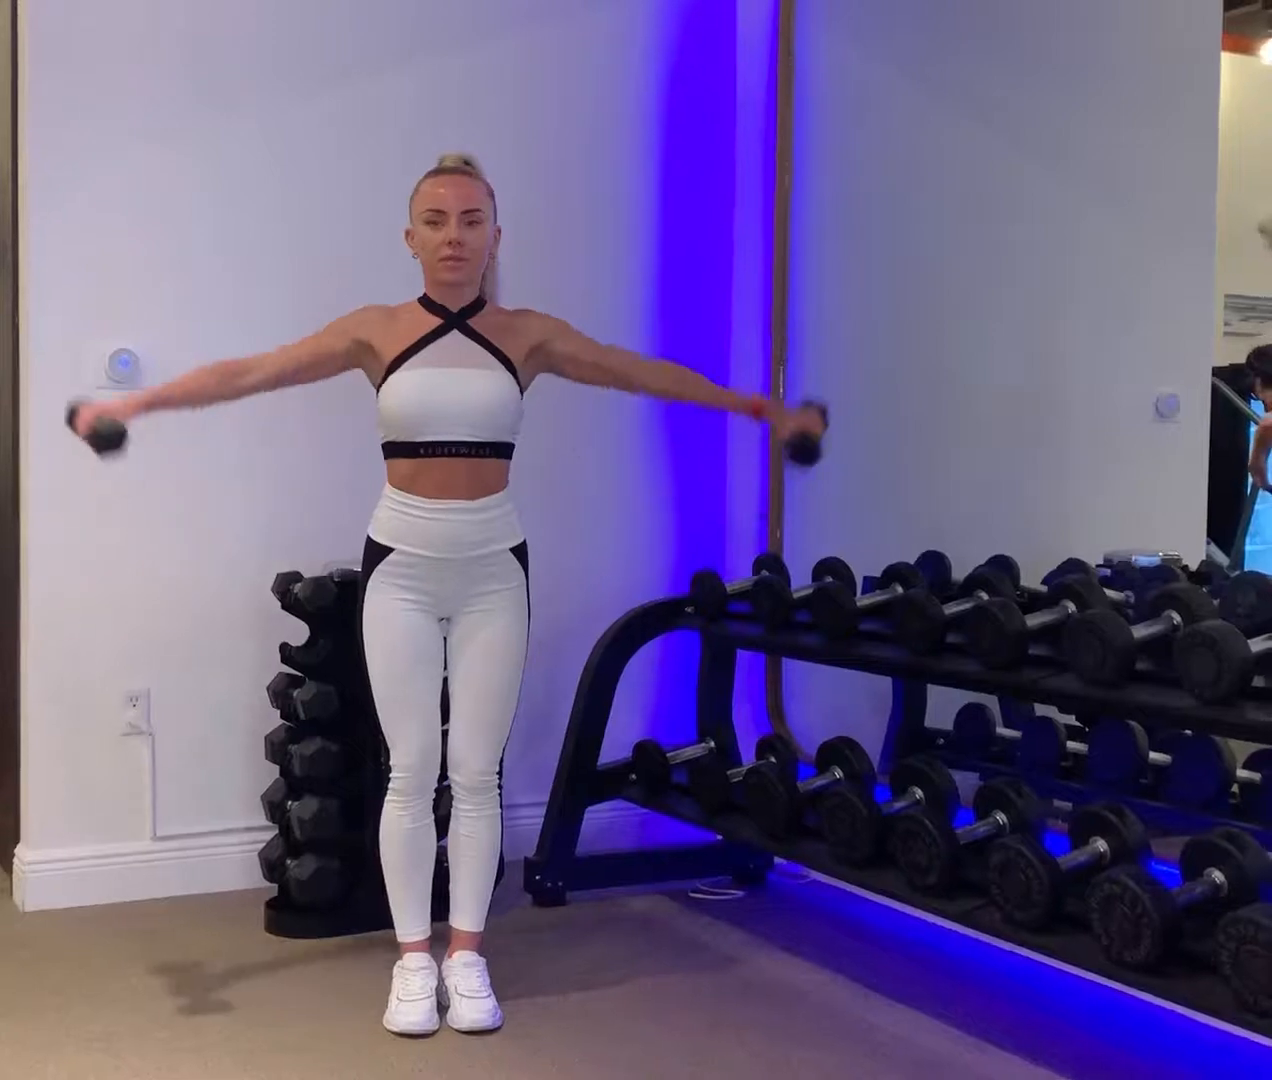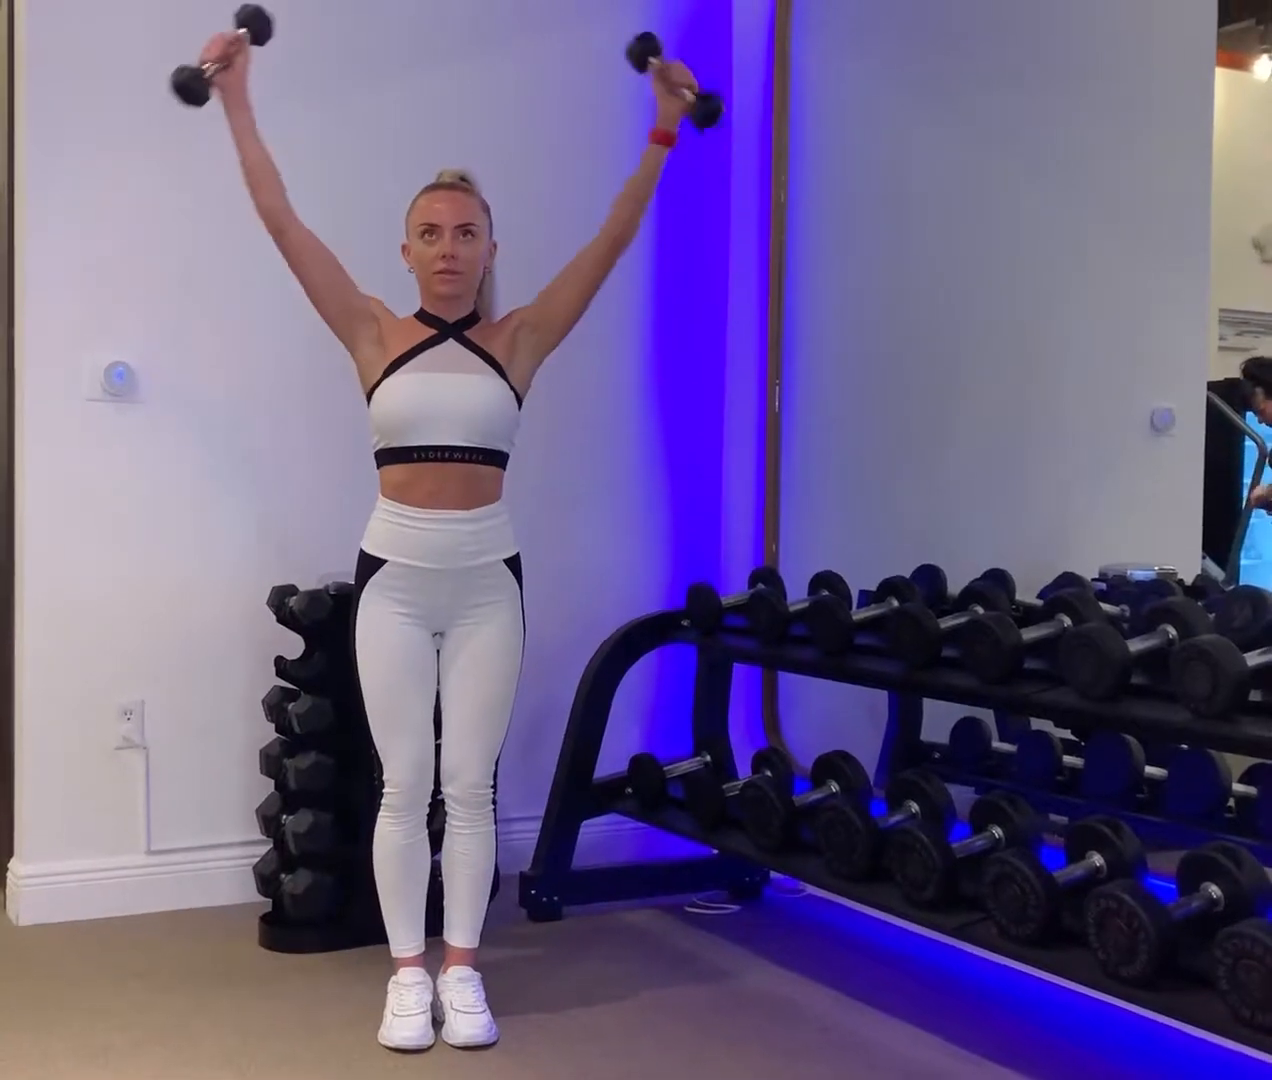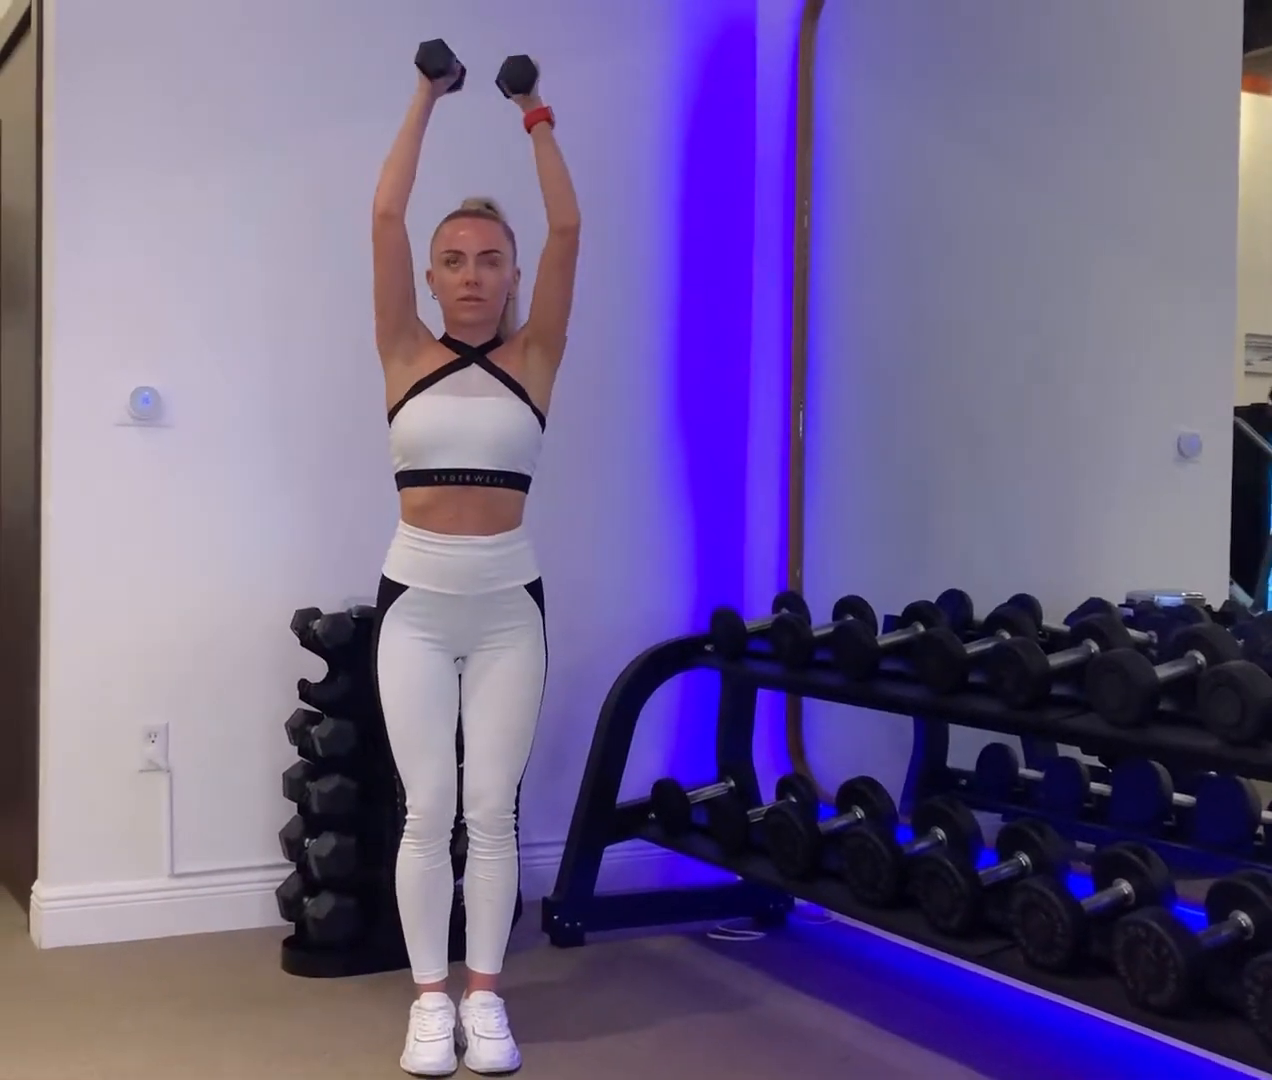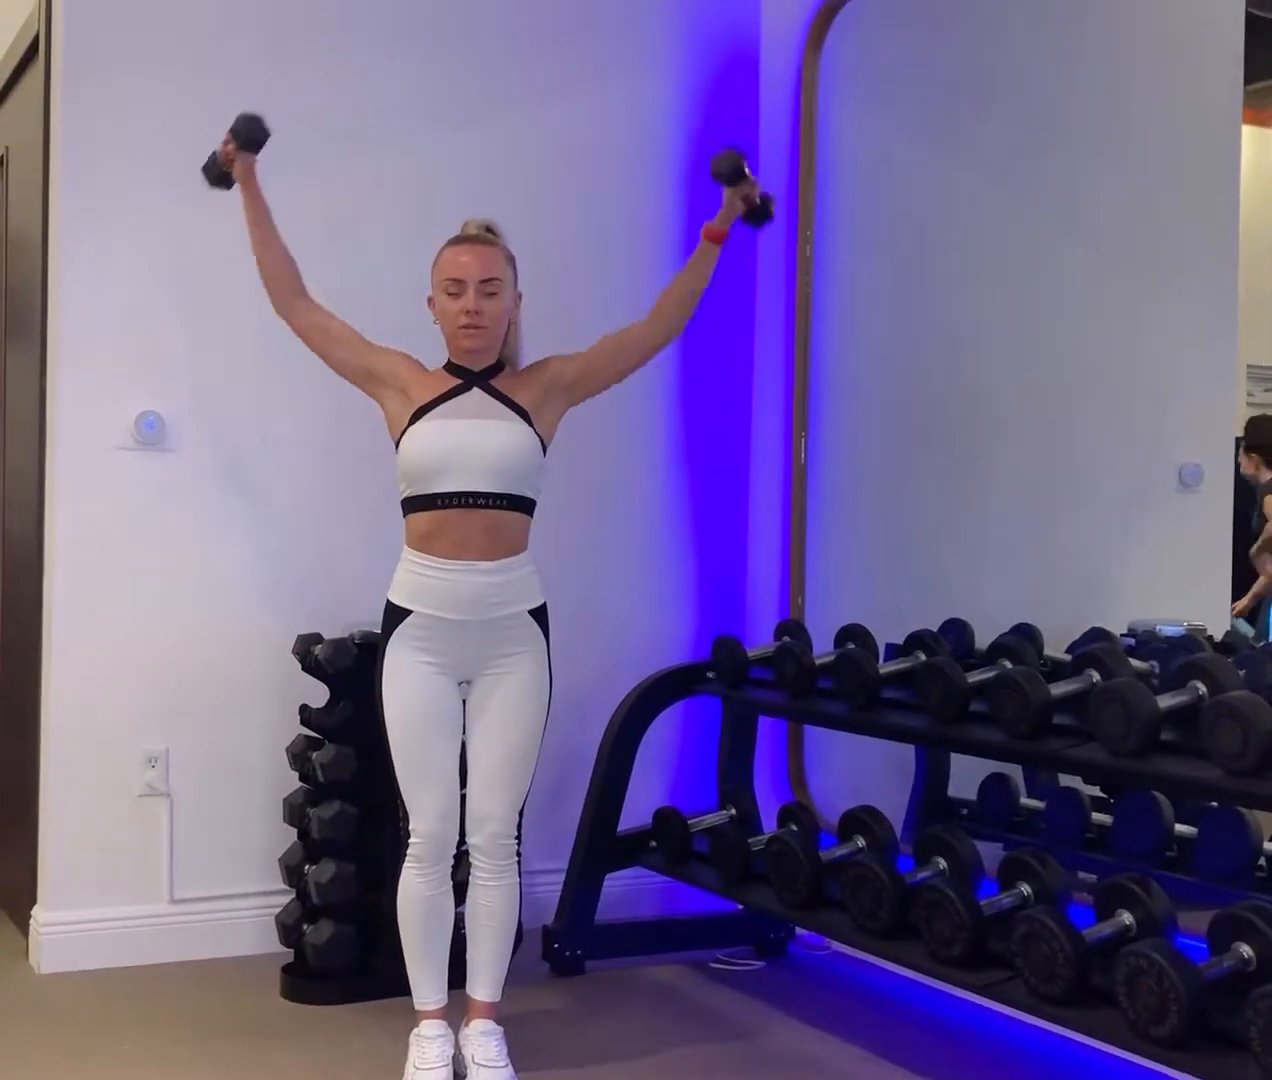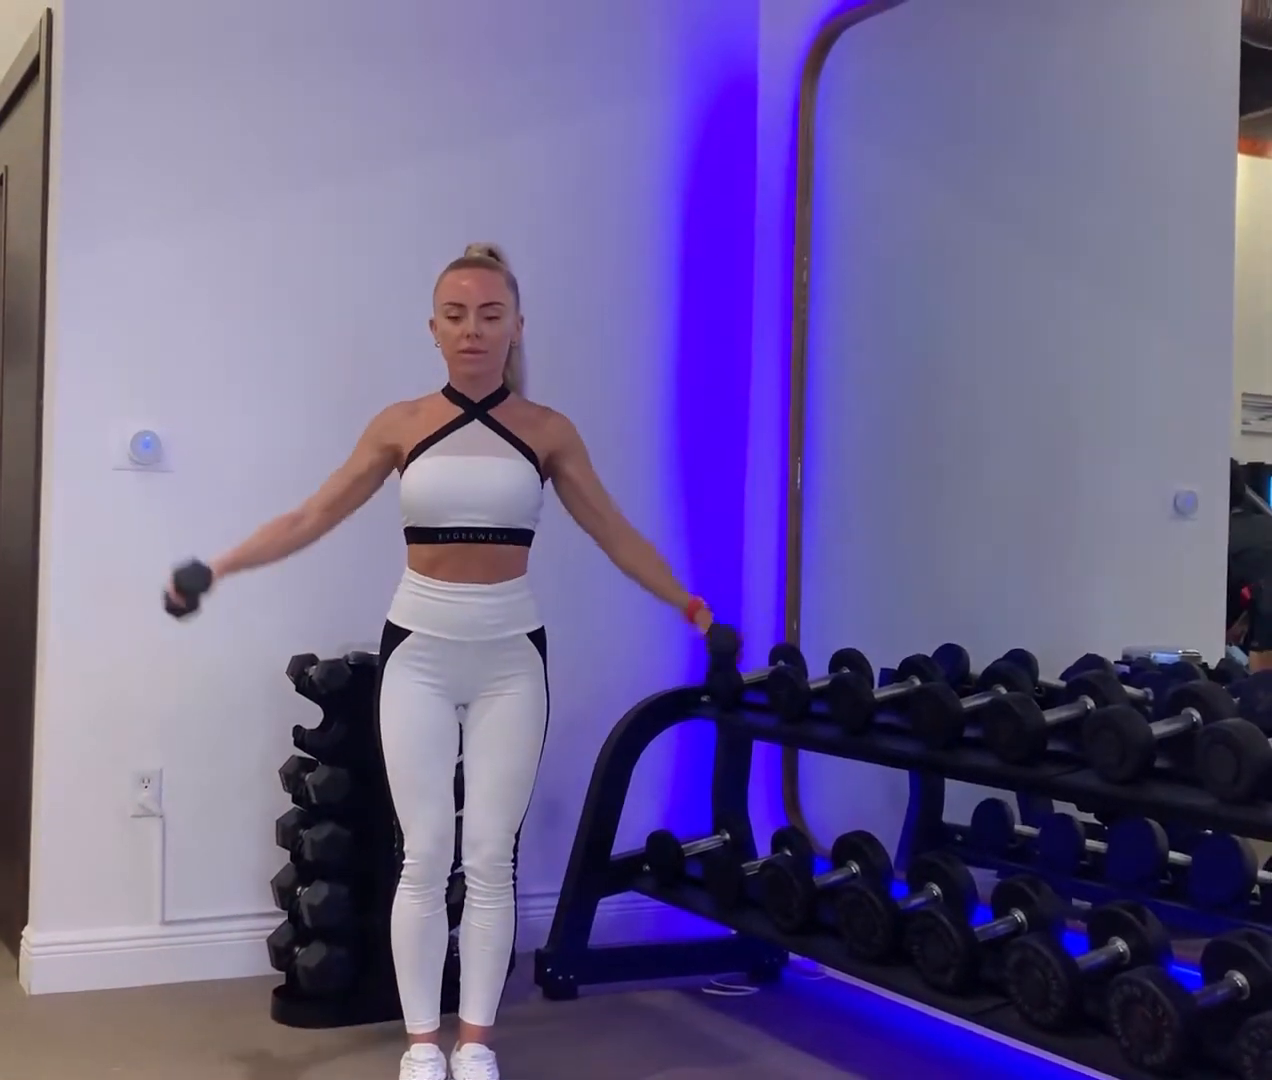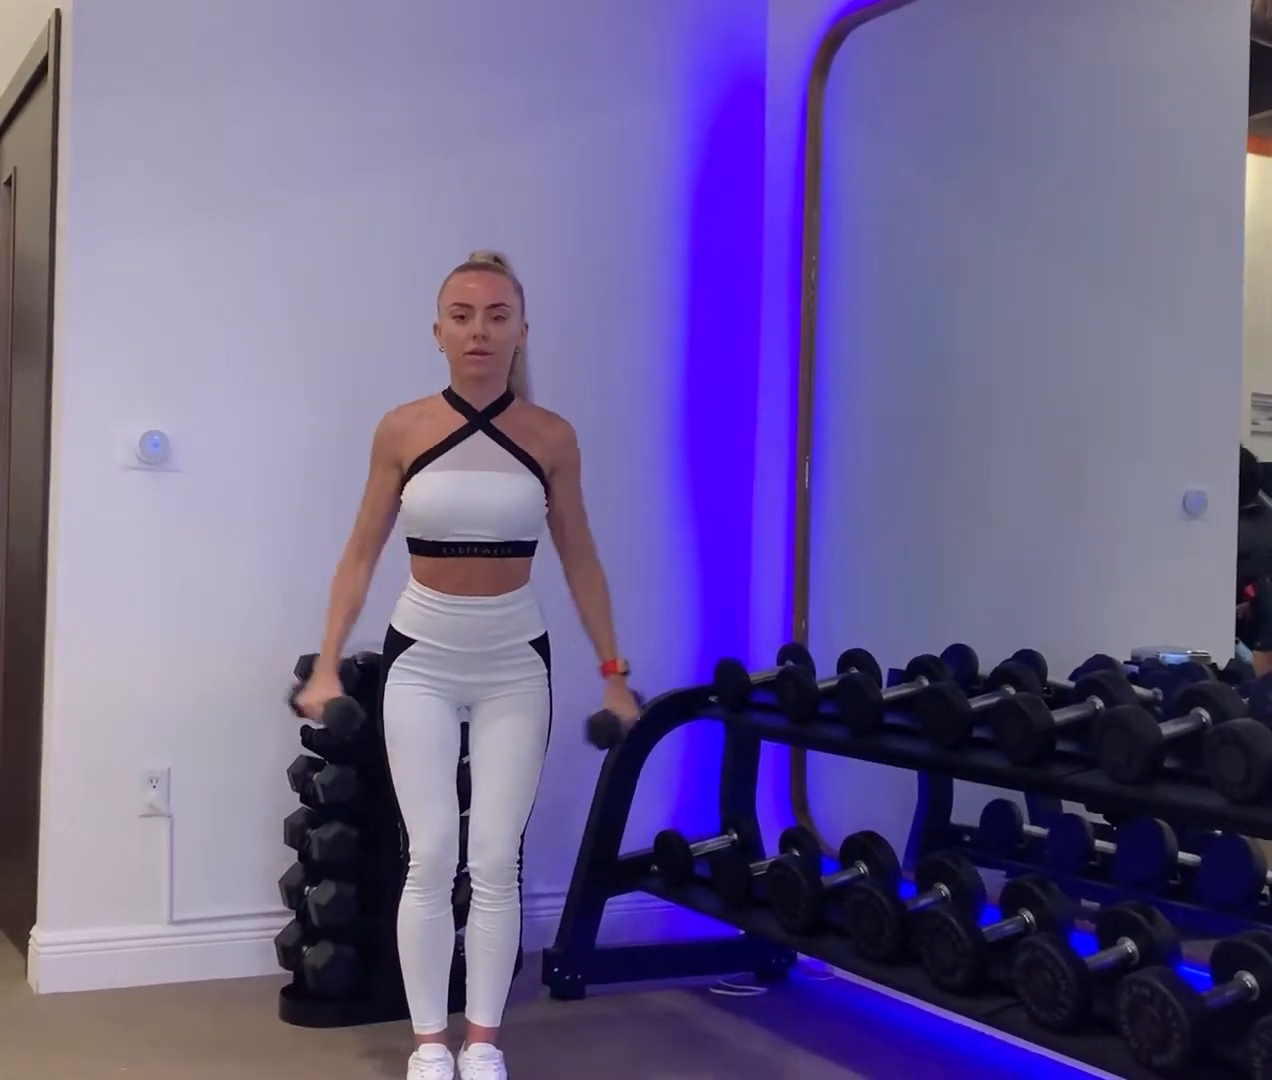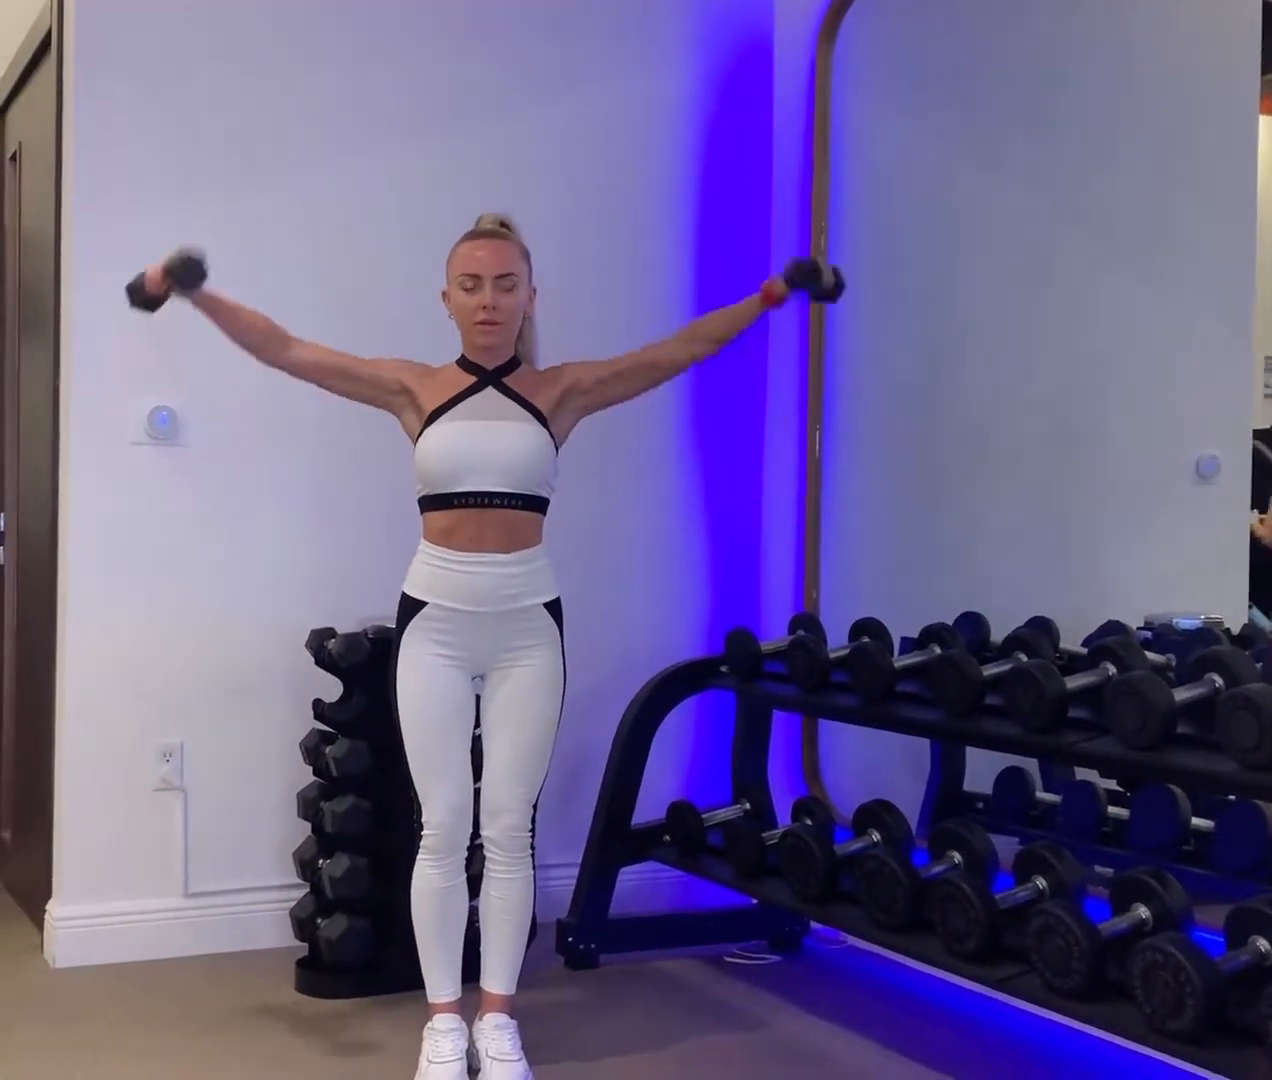
dt=0.7s
person 1, frame 1
left shoulder: (528, 332)
right shoulder: (376, 329)
left elbow: (645, 375)
right elbow: (252, 373)
left wrist: (761, 408)
right wrist: (136, 404)
left hip: (492, 568)
right hip: (401, 565)
left knee: (476, 771)
right knee: (411, 770)
left ankle: (466, 953)
right ankle: (413, 955)
person 1, frame 2
left shoulder: (518, 341)
right shoulder: (374, 335)
left elbow: (612, 241)
right elbow: (281, 221)
left wrist: (663, 130)
right wrist: (235, 98)
left hip: (485, 576)
right hip: (394, 574)
left knee: (470, 785)
right knee: (404, 784)
left ankle: (462, 967)
right ankle: (407, 970)
person 1, frame 3
left shoulder: (534, 361)
right shoulder: (405, 356)
left elbow: (566, 229)
right elbow: (386, 218)
left wrist: (534, 114)
right wrist: (426, 100)
left hip: (507, 604)
right hip: (415, 600)
left knee: (492, 810)
right knee: (428, 810)
left ankle: (484, 996)
right ankle: (430, 996)
person 1, frame 4
left shoulder: (544, 389)
right shoulder: (400, 383)
left elbow: (661, 327)
right elbow: (293, 304)
left wrist: (717, 232)
right wrist: (248, 184)
left hip: (511, 634)
right hip: (420, 629)
left knee: (496, 836)
right knee: (429, 836)
person 1, frame 5
left shoulder: (547, 430)
right shoulder: (399, 424)
left elbow: (617, 535)
right elbow: (312, 517)
left wrist: (694, 606)
right wrist: (221, 565)
left hip: (510, 655)
right hip: (419, 650)
left knee: (490, 858)
right knee: (425, 855)
person 1, frame 6
left shoulder: (551, 436)
right shoulder: (402, 428)
left elbow: (581, 563)
right elbow: (360, 552)
left wrist: (612, 672)
right wrist: (326, 664)
left hip: (513, 664)
right hip: (421, 660)
left knee: (496, 861)
right knee: (430, 858)
person 1, frame 7
left shoulder: (561, 389)
right shoulder: (413, 387)
left elbow: (682, 350)
right elbow: (286, 351)
left wrist: (775, 295)
right wrist: (195, 294)
left hip: (527, 625)
right hip: (435, 622)
left knee: (509, 830)
right knee: (444, 828)
